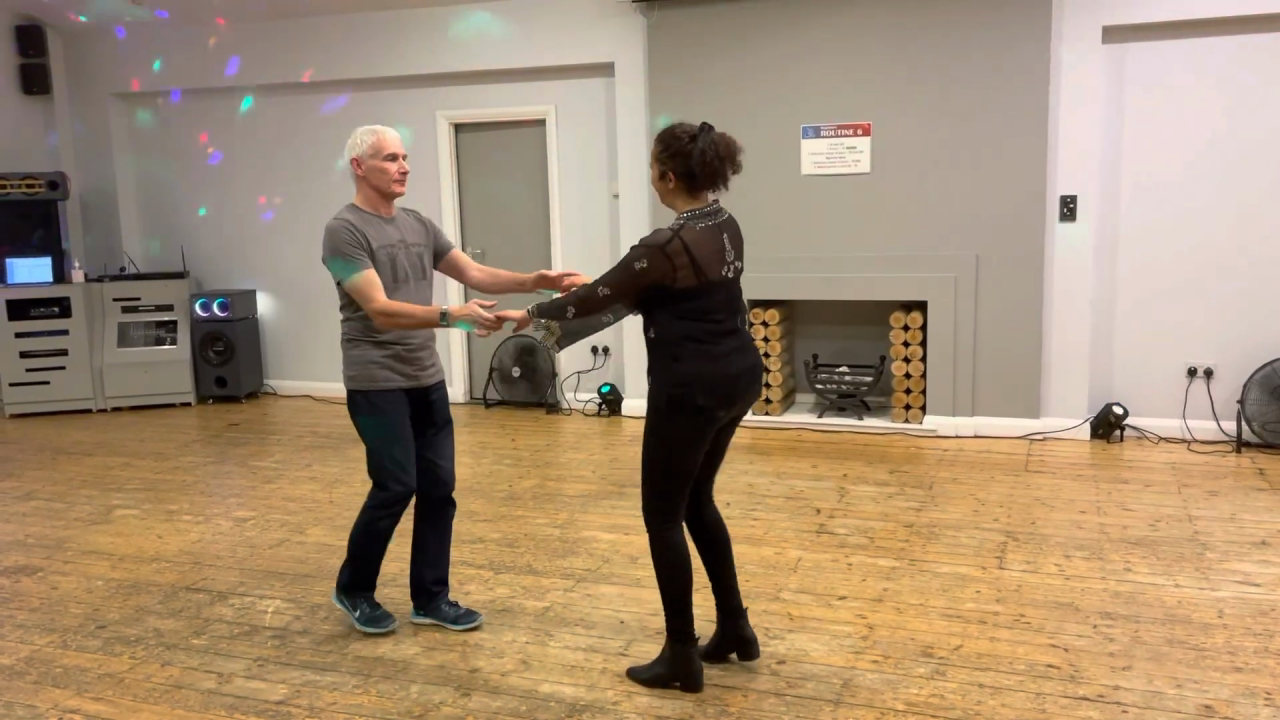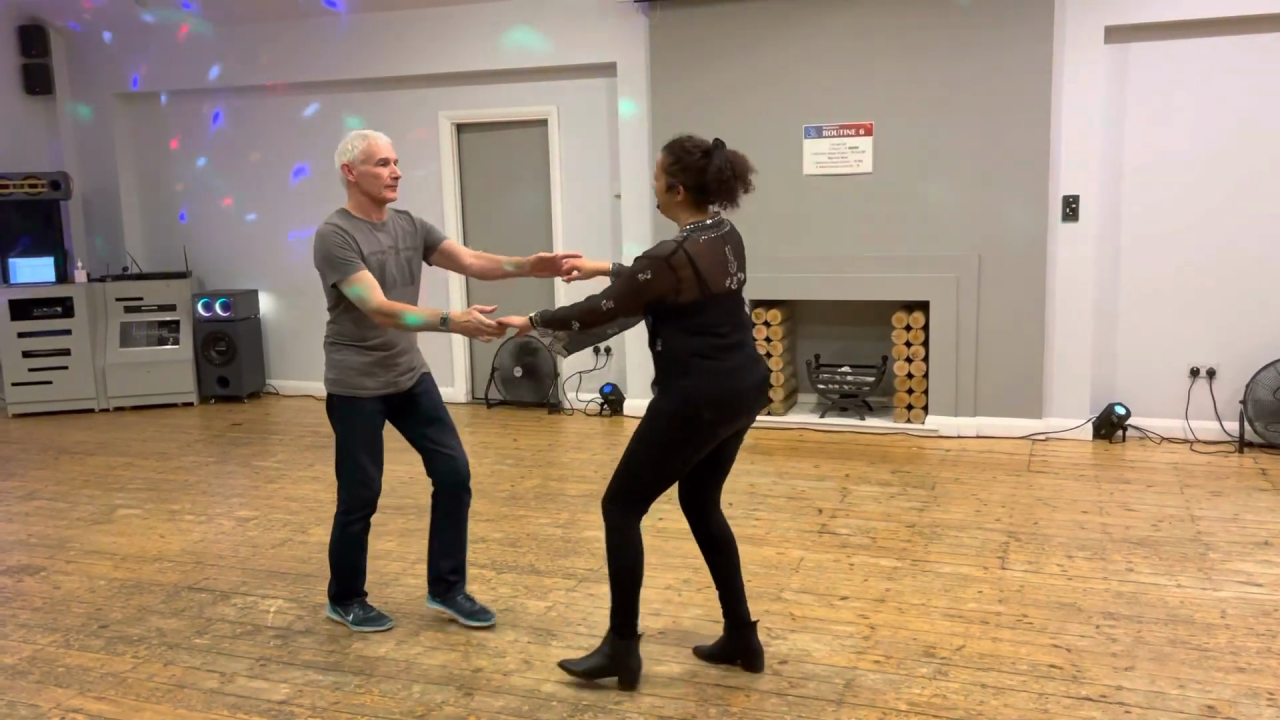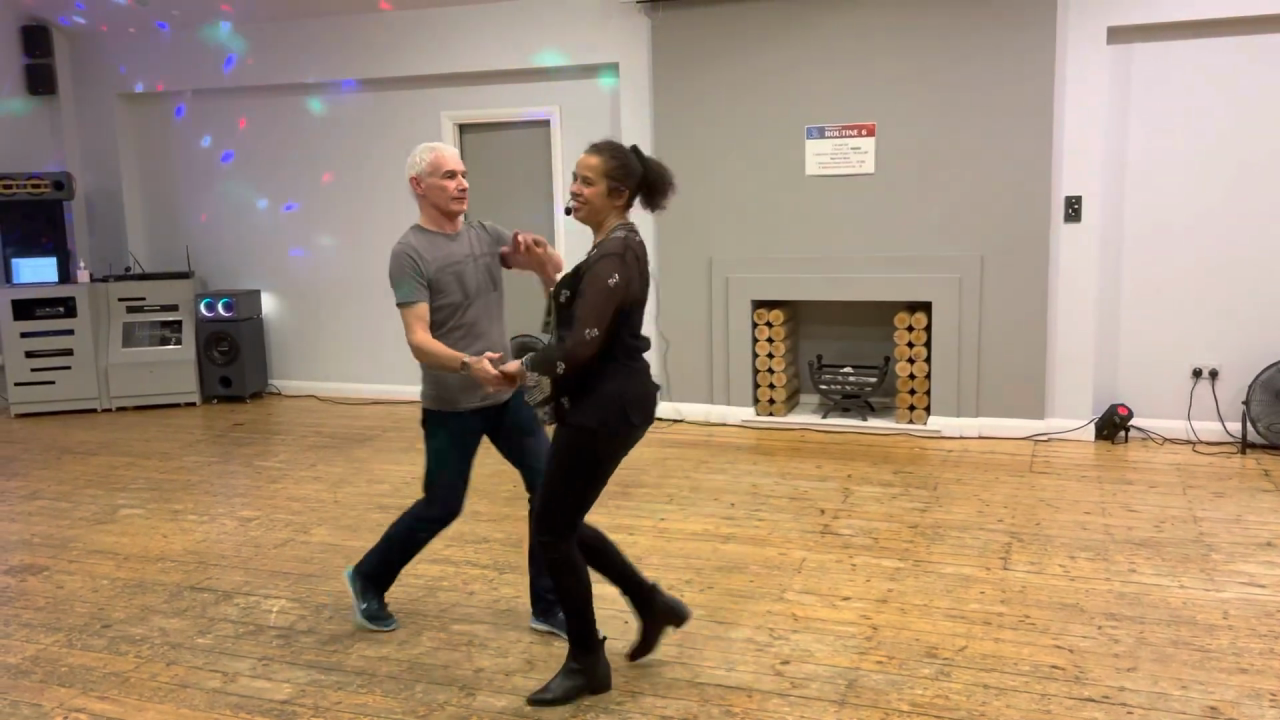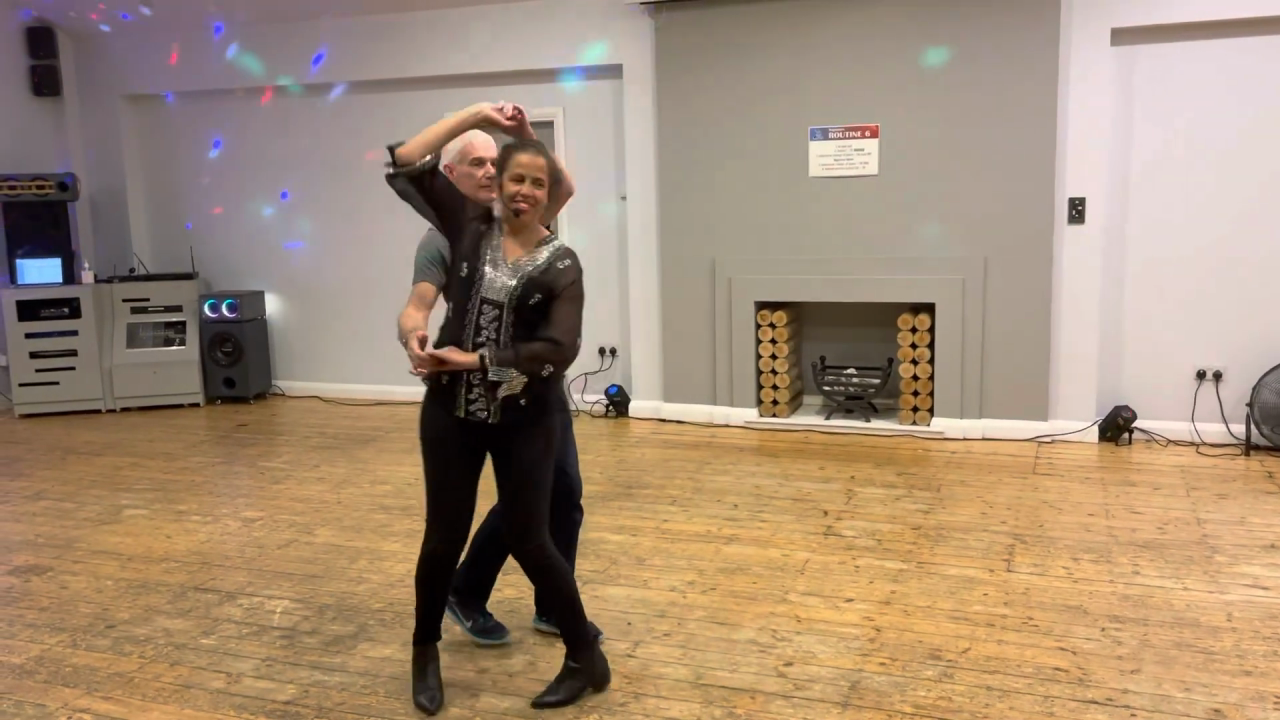
dt=0.4s
person 1, frame 1
left shoulder: (670, 243)
right shoulder: (726, 226)
left elbow: (602, 299)
left wrist: (528, 315)
right wrist: (591, 280)
left hip: (691, 386)
right hip: (737, 374)
left knee: (663, 513)
right knee: (694, 497)
left ankle: (682, 656)
right ankle: (734, 628)
person 1, frame 2
left shoulder: (673, 255)
right shoulder: (725, 237)
left elbow: (604, 311)
left wrist: (531, 322)
right wrist: (606, 267)
left hip: (698, 397)
right hip: (743, 384)
left knee: (622, 505)
right knee: (701, 505)
left ankle: (622, 648)
right ankle: (741, 637)
person 1, frame 3
left shoulder: (619, 252)
right shoulder: (602, 246)
left elbow: (579, 342)
left wrist: (521, 367)
right wrist: (547, 270)
left hip: (605, 407)
right hip: (580, 404)
left knee: (551, 529)
right knee: (560, 522)
left ankle: (587, 664)
right ankle: (652, 603)
person 1, frame 4
left shoulder: (561, 264)
right shoulder: (470, 226)
left elbow: (558, 350)
right elbow: (407, 171)
left wrist: (477, 362)
right wrist: (478, 117)
left hip: (523, 413)
right hip: (451, 405)
left knee: (528, 538)
right knee: (445, 535)
left ankle: (585, 661)
right ankle: (425, 654)
person 2, frame 1
left shoulder: (418, 224)
right shoulder: (344, 230)
left elbow: (473, 273)
right elbow: (379, 308)
left wrist: (532, 281)
right wrist: (451, 316)
left hip: (426, 377)
right hip: (375, 383)
left knee: (438, 487)
right knee: (394, 488)
left ankle: (430, 597)
right ankle: (354, 589)
person 2, frame 2
left shoulder: (412, 226)
right shoulder: (334, 237)
left elbow: (473, 262)
right elbow: (379, 309)
left wrist: (530, 265)
right wrist: (452, 321)
left hip: (410, 378)
right hip: (356, 388)
left knee: (453, 473)
right knee: (360, 496)
left ankle: (447, 589)
right ankle: (345, 599)
person 2, frame 3
left shoulder: (486, 234)
right shoulder: (410, 253)
left elbow: (550, 268)
right elbow: (420, 338)
left wrist: (535, 251)
right wrist: (469, 365)
left hip: (510, 392)
right hip: (453, 401)
right knee: (442, 505)
left ankle: (548, 605)
right ankle: (369, 579)
person 2, frame 4
right shoulder: (440, 240)
left elbow: (562, 192)
right elbow: (417, 304)
left wrist: (528, 139)
right wrist: (414, 337)
left knee: (567, 493)
left ankle: (554, 608)
right ankle: (465, 598)
